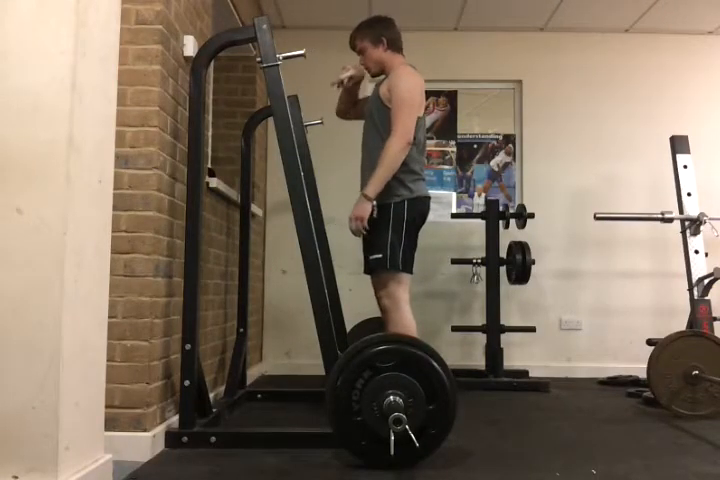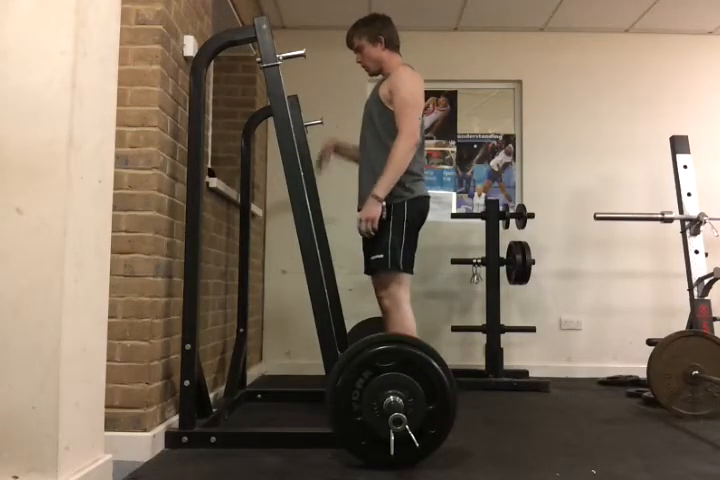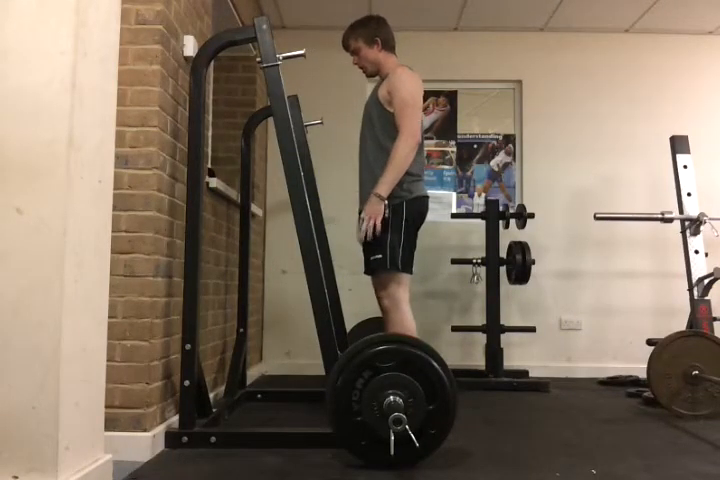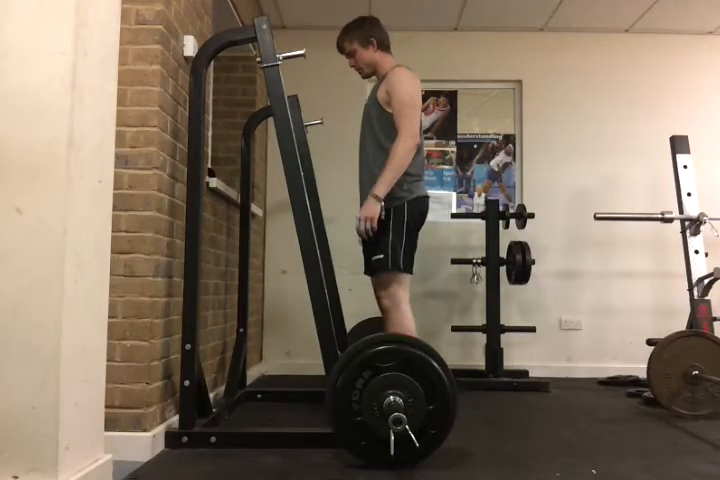
dt=0.3s
person 1, frame 1
left shoulder: (404, 77)
right shoulder: (388, 87)
left elbow: (402, 139)
right elbow: (344, 112)
left wrist: (366, 196)
right wrist: (351, 84)
left hip: (399, 200)
right hip: (388, 202)
left knee: (393, 293)
right knee: (388, 294)
person 1, frame 2
left shoulder: (404, 77)
right shoulder: (387, 87)
left elbow: (408, 139)
left wrist: (376, 198)
right wrist: (338, 147)
left hip: (397, 202)
right hip: (386, 204)
left knee: (394, 294)
right knee: (388, 294)
person 1, frame 3
left shoulder: (402, 78)
right shoulder: (386, 86)
left elbow: (410, 138)
left wrist: (378, 196)
right wrist: (373, 198)
left hip: (397, 202)
right hip: (386, 203)
left knee: (394, 294)
right knee: (387, 294)
person 1, frame 4
left shoulder: (400, 78)
right shoulder: (384, 86)
left elbow: (408, 139)
left wrist: (374, 197)
left hip: (397, 203)
right hip: (385, 205)
left knee: (394, 295)
right knee: (386, 295)
